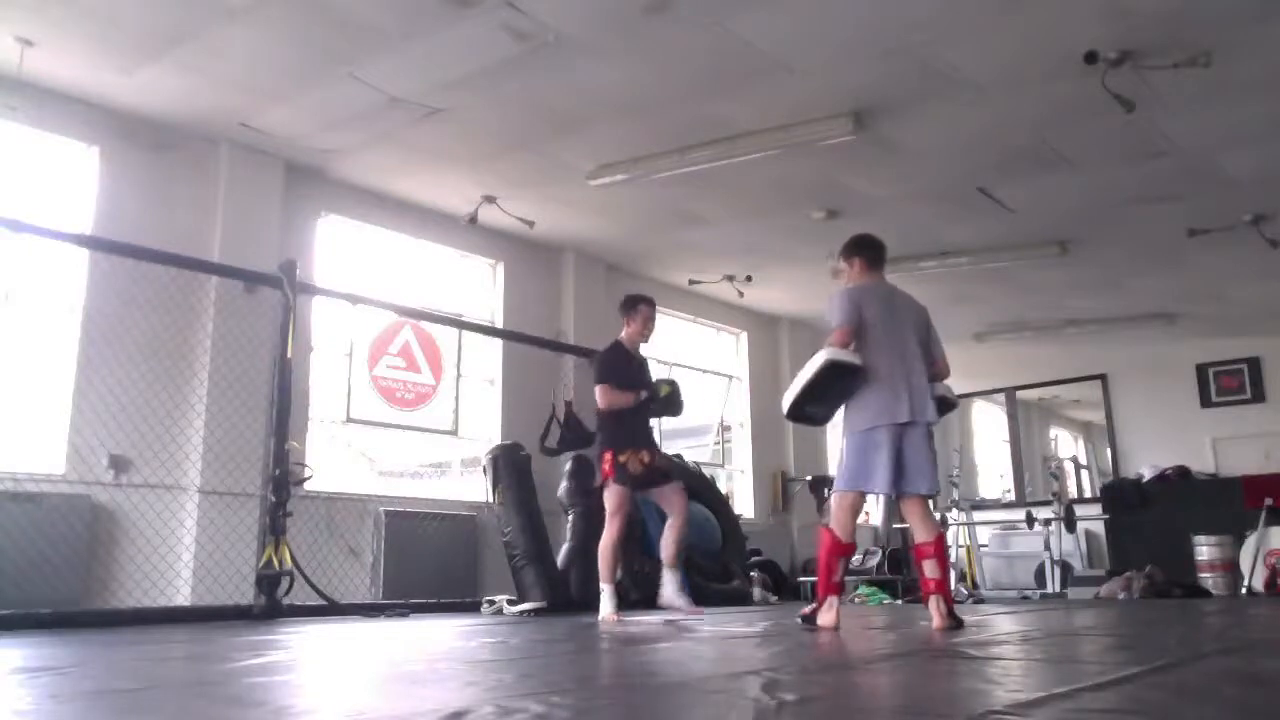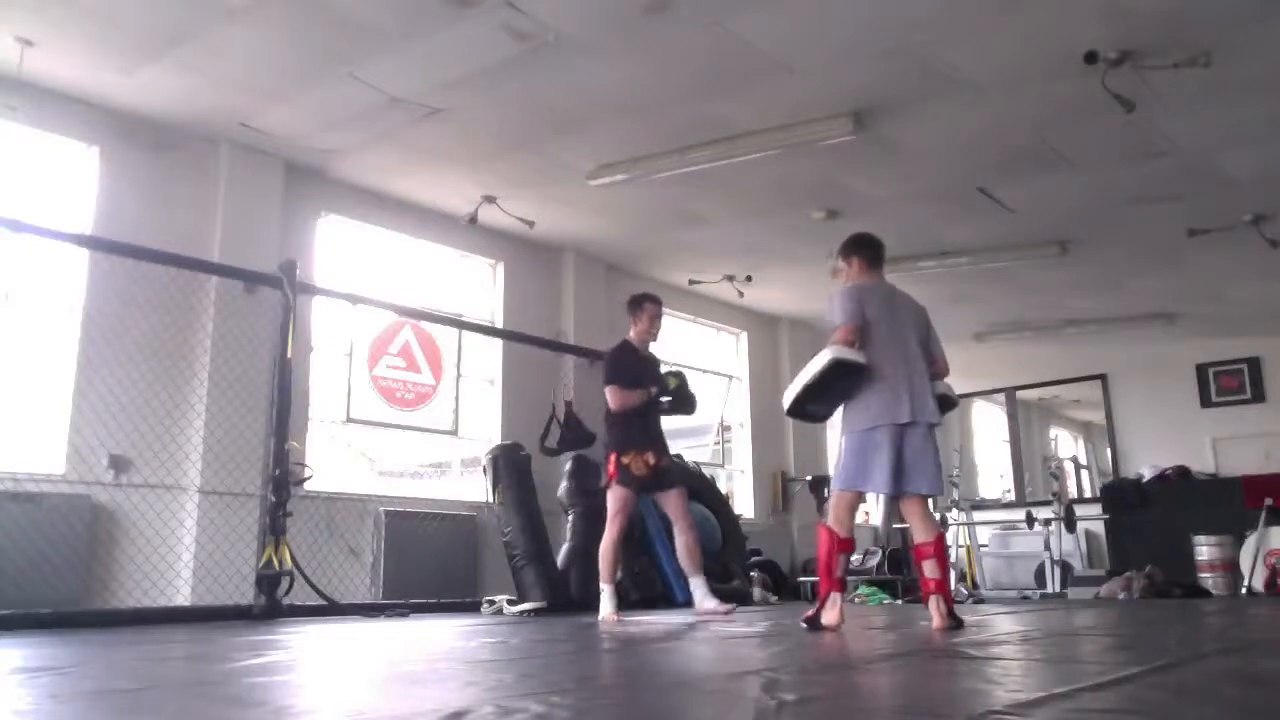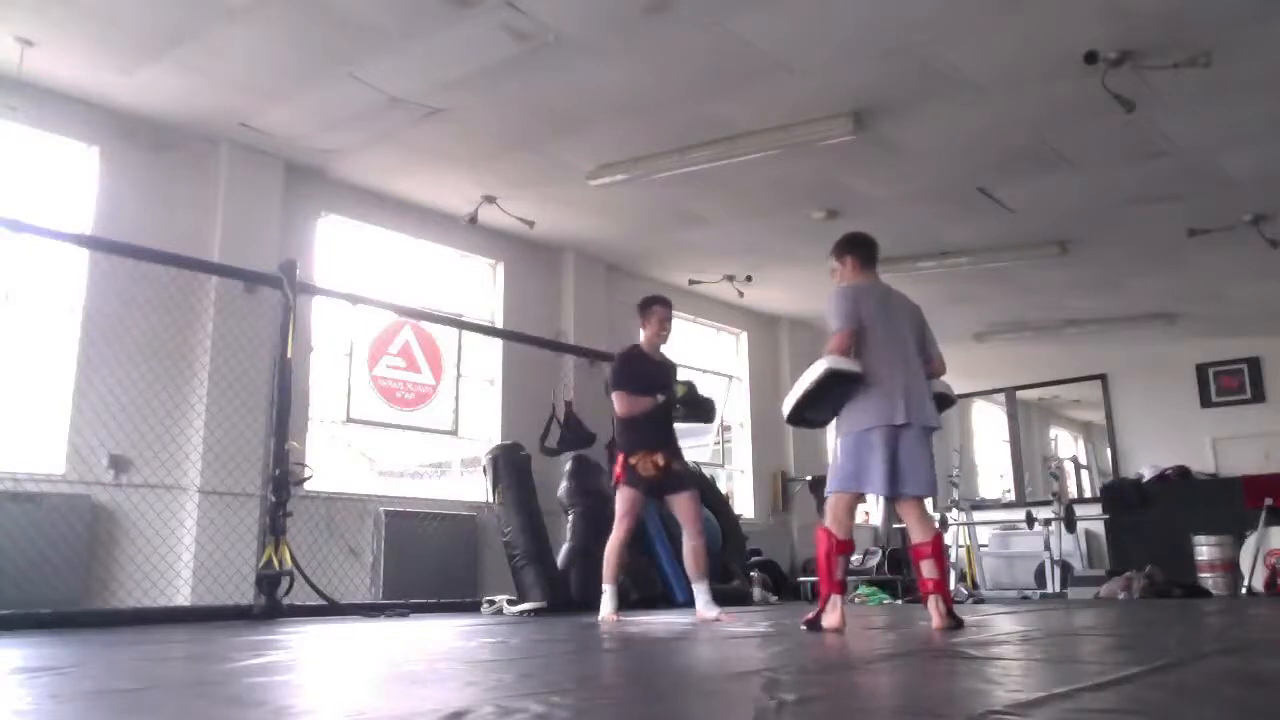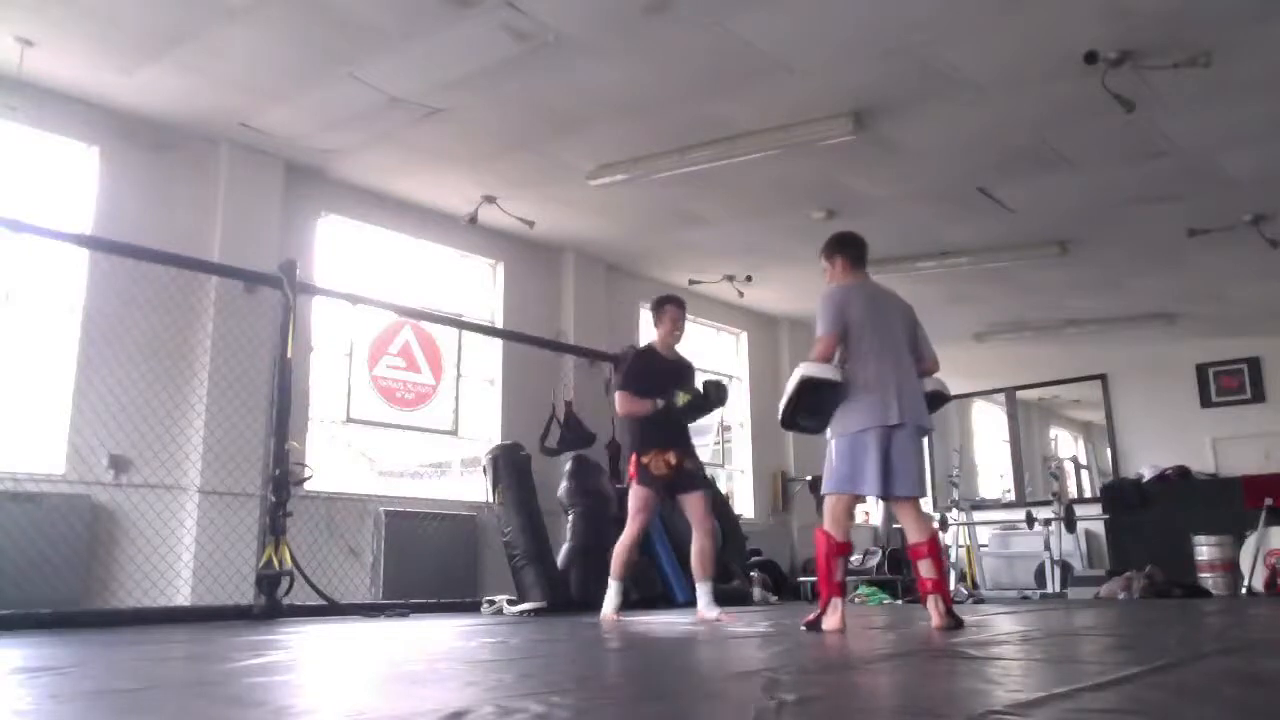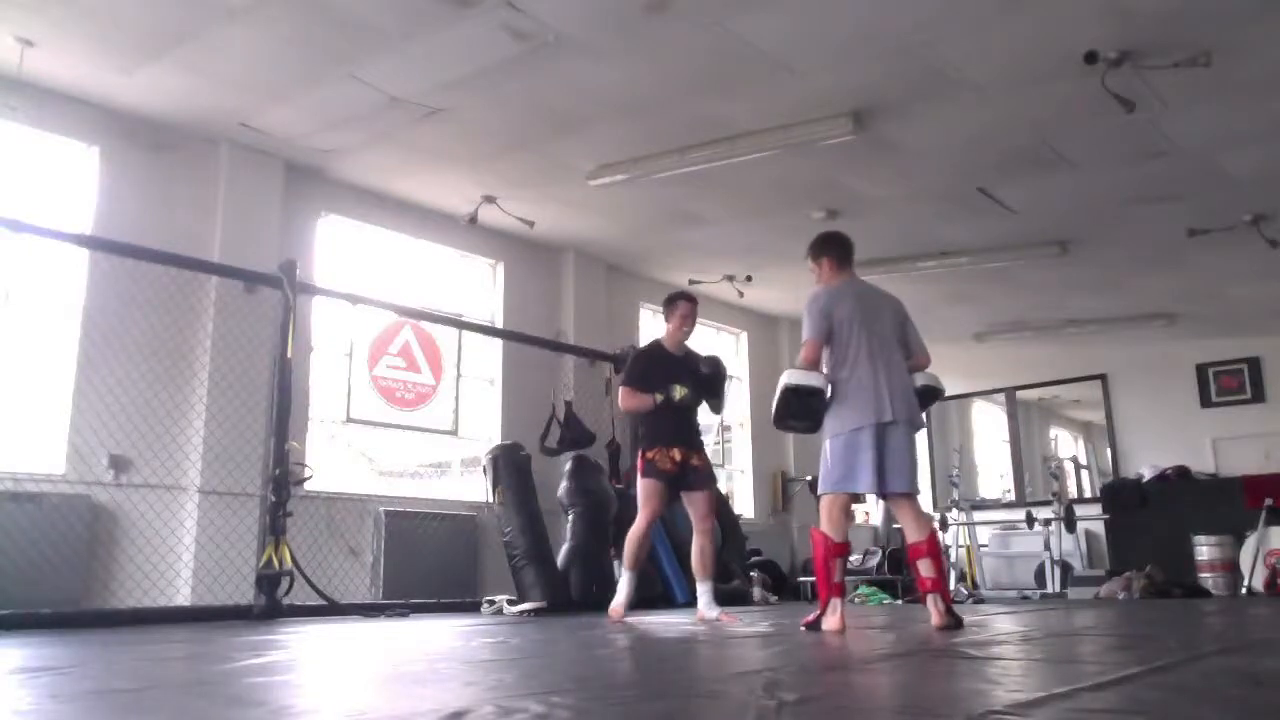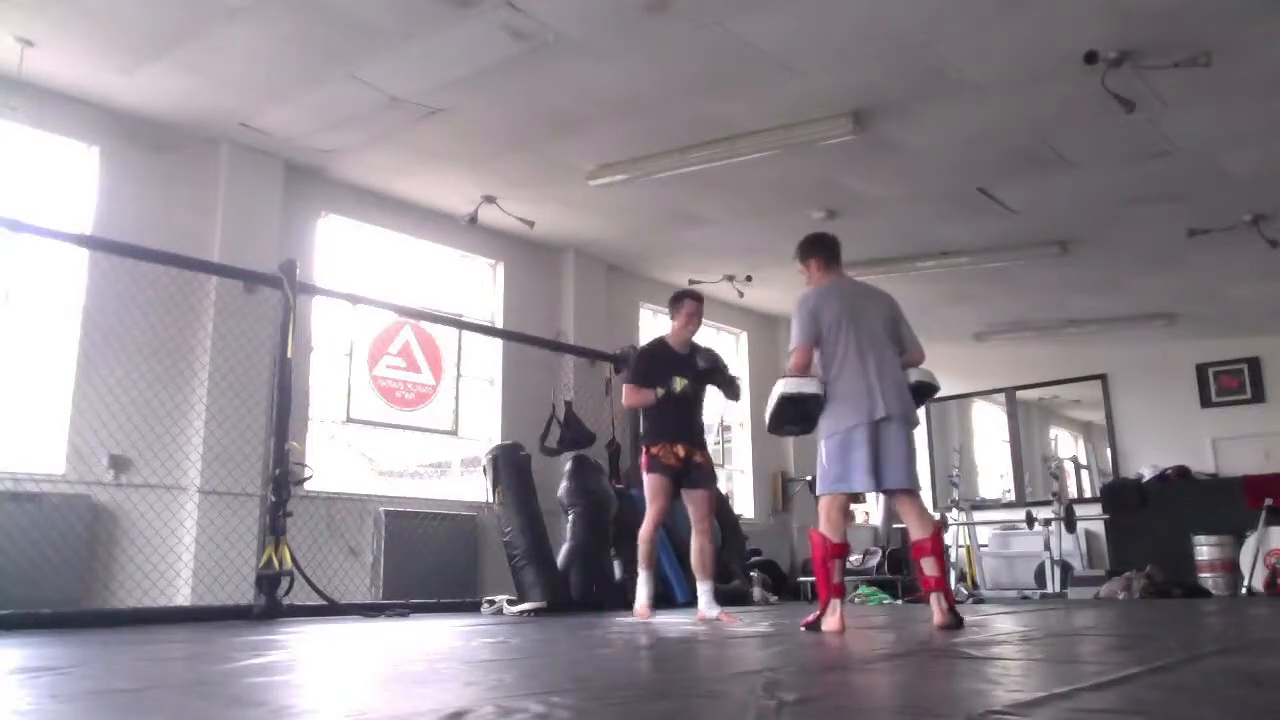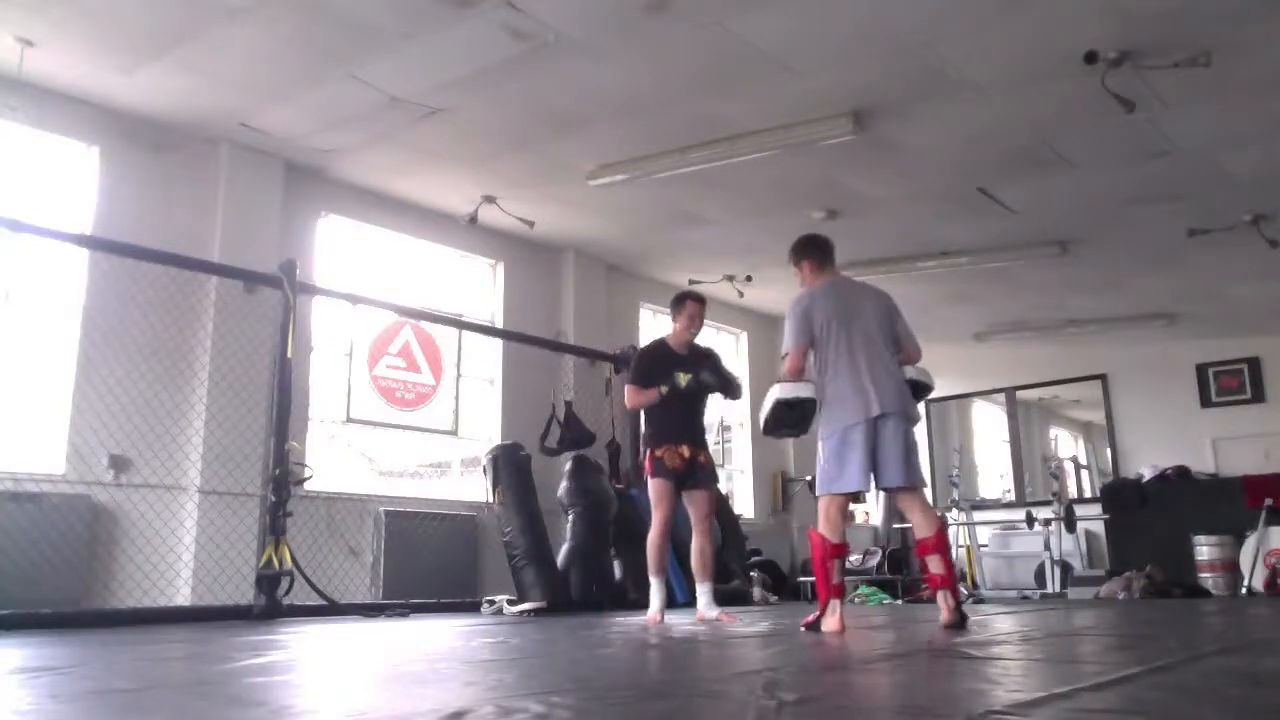
dt=0.1s
person 1, frame 1
left shoulder: (852, 295)
right shoulder: (915, 306)
left elbow: (841, 338)
right elbow: (941, 370)
left hip: (871, 413)
right hip: (917, 413)
left knee: (846, 505)
right knee: (917, 507)
left ankle: (828, 603)
right ankle: (940, 606)
person 1, frame 2
left shoulder: (852, 294)
right shoulder: (913, 306)
left elbow: (846, 336)
right elbow: (941, 368)
left hip: (870, 412)
right hip: (917, 412)
left knee: (842, 504)
right knee: (916, 508)
left ankle: (831, 602)
right ankle: (940, 606)
person 1, frame 3
left shoulder: (847, 294)
right shoulder: (909, 306)
left elbow: (842, 342)
right elbow: (937, 367)
left hip: (865, 414)
right hip: (913, 414)
left knee: (839, 506)
right knee: (913, 508)
left ankle: (832, 605)
right ankle: (939, 605)
person 1, frame 4
left shoulder: (836, 297)
right shoulder: (899, 304)
left elbow: (825, 349)
right elbow: (930, 365)
left hip: (858, 414)
right hip: (905, 413)
left knee: (837, 507)
right knee: (909, 508)
left ankle: (833, 608)
right ankle: (938, 605)
person 1, frame 5
left shoulder: (823, 298)
right shoulder: (890, 301)
left elbow: (810, 356)
right elbow: (922, 360)
left hip: (851, 414)
right hip: (898, 410)
left knee: (833, 507)
right knee: (906, 506)
left ankle: (832, 608)
right ankle: (938, 603)
person 1, frame 6
left shoulder: (811, 301)
right shoulder: (881, 298)
left elbow: (799, 363)
right elbow: (916, 356)
left hip: (845, 413)
right hip: (893, 409)
left knee: (832, 507)
right knee: (908, 502)
left ankle: (831, 609)
right ankle: (941, 602)
person 1, frame 7
left shoulder: (805, 302)
right shoulder: (877, 296)
left elbow: (794, 367)
right elbow: (913, 354)
left hip: (843, 413)
right hip: (891, 407)
left knee: (830, 507)
right knee: (912, 499)
left ankle: (831, 609)
right ankle: (947, 599)
person 2, frame 1
left shoulder: (638, 360)
right shoulder: (610, 356)
right elbow: (605, 400)
right wrist: (648, 394)
left hip: (644, 447)
right hip: (618, 450)
left knee: (679, 510)
right knee: (616, 522)
left ankle: (671, 589)
right ankle: (607, 602)
person 2, frame 2
left shoulder: (650, 360)
right shoulder: (618, 356)
right elbow: (616, 401)
left wrist: (664, 403)
right wrist: (656, 388)
left hip: (655, 450)
right hip: (625, 451)
left knee: (683, 519)
right knee: (616, 524)
left ankle: (702, 596)
right ankle: (608, 604)
person 2, frame 3
left shoulder: (667, 366)
right shoulder: (627, 361)
right elbow: (622, 408)
right wrist: (665, 397)
left hip: (669, 452)
right hip: (637, 454)
left knee: (695, 523)
right knee: (624, 526)
left ankle: (703, 603)
right ankle: (607, 603)
person 2, frame 4
left shoulder: (685, 367)
right shoulder: (639, 361)
right elbow: (623, 406)
left wrist: (709, 400)
right wrist: (667, 401)
left hip: (683, 452)
right hip: (649, 453)
left knee: (704, 523)
right knee: (637, 525)
left ankle: (705, 603)
right ankle: (612, 601)
person 2, frame 5
left shoulder: (696, 361)
right shoulder: (646, 357)
right elbow: (625, 401)
right wrist: (665, 395)
left hip: (691, 449)
right hip: (656, 448)
left knee: (705, 523)
right knee: (648, 516)
left ankle: (706, 603)
right ankle: (624, 590)
person 2, frame 6
left shoulder: (705, 356)
right shoulder: (649, 354)
left elbow: (734, 393)
right elbow: (628, 398)
left wrist: (719, 373)
right wrist: (667, 389)
left hip: (694, 446)
right hip: (659, 444)
left knee: (703, 523)
right knee: (656, 512)
left ankle: (706, 603)
right ankle: (644, 589)
person 2, frame 7
left shoulder: (706, 357)
right shoulder: (650, 355)
left elbow: (735, 393)
right elbow: (631, 399)
left wrist: (721, 379)
right wrist: (670, 385)
left hip: (696, 447)
right hip: (662, 446)
left knee: (703, 524)
right knee: (662, 519)
left ankle: (705, 603)
right ankle: (657, 599)
